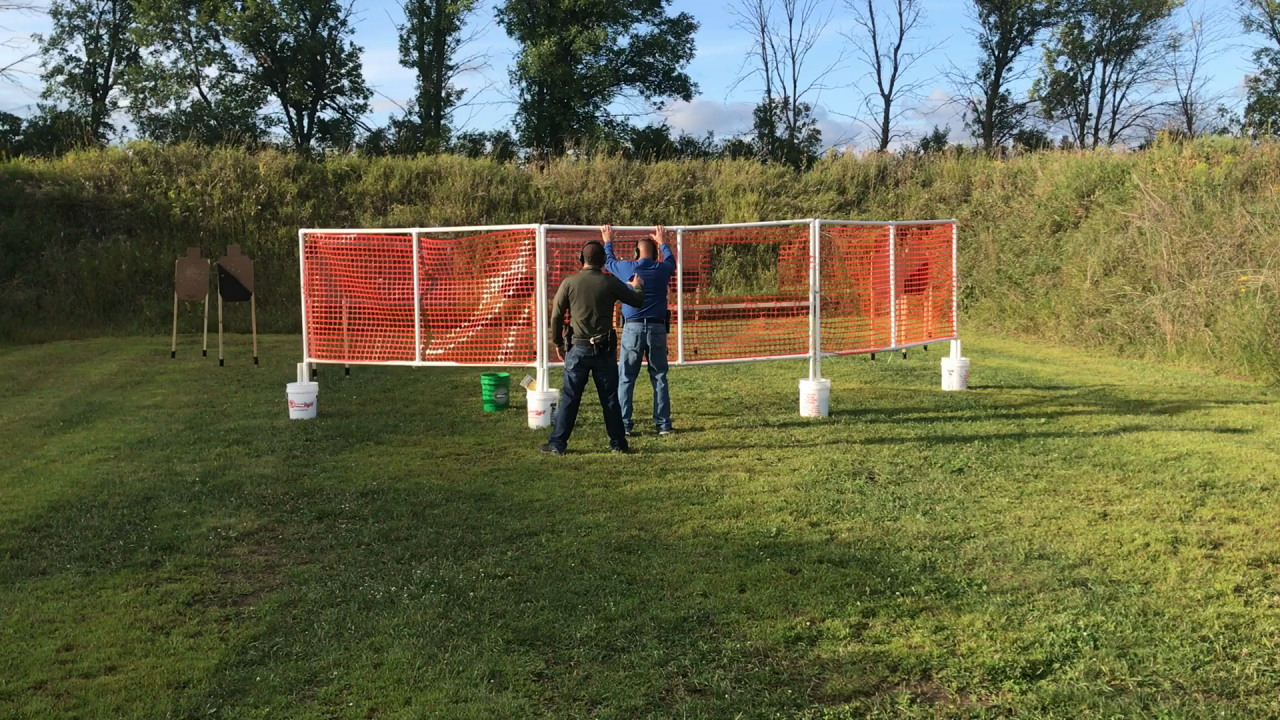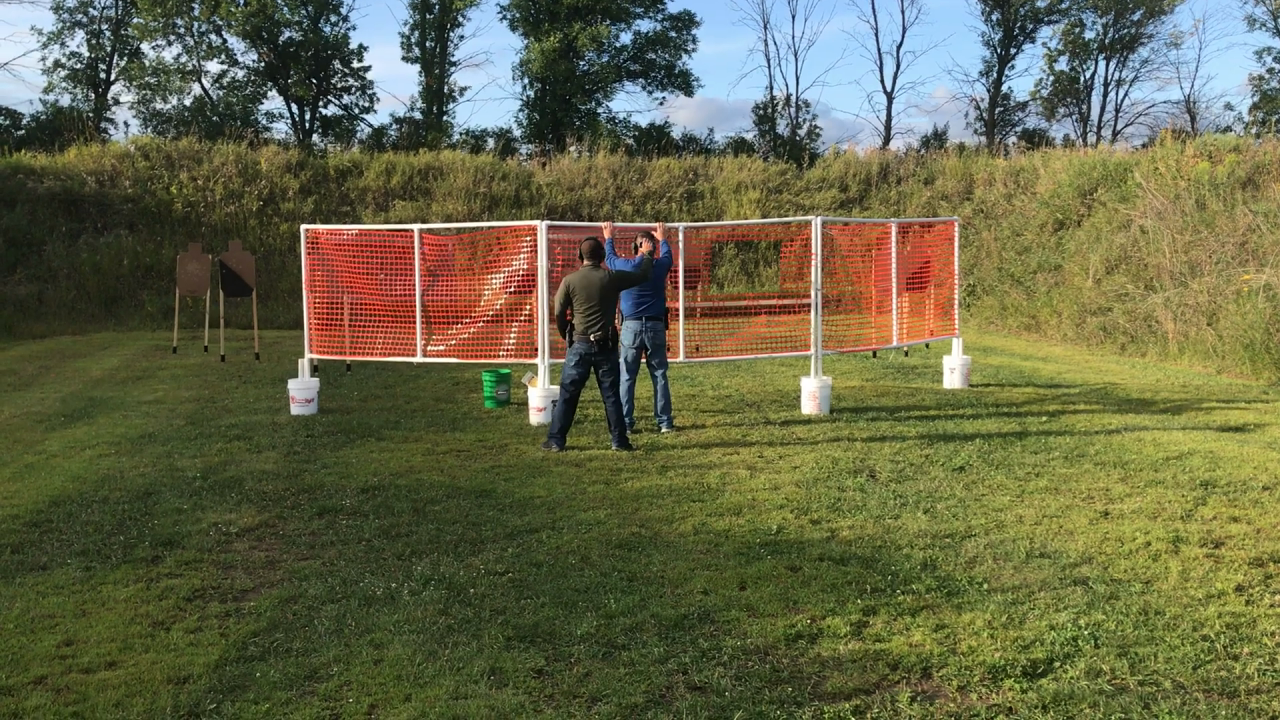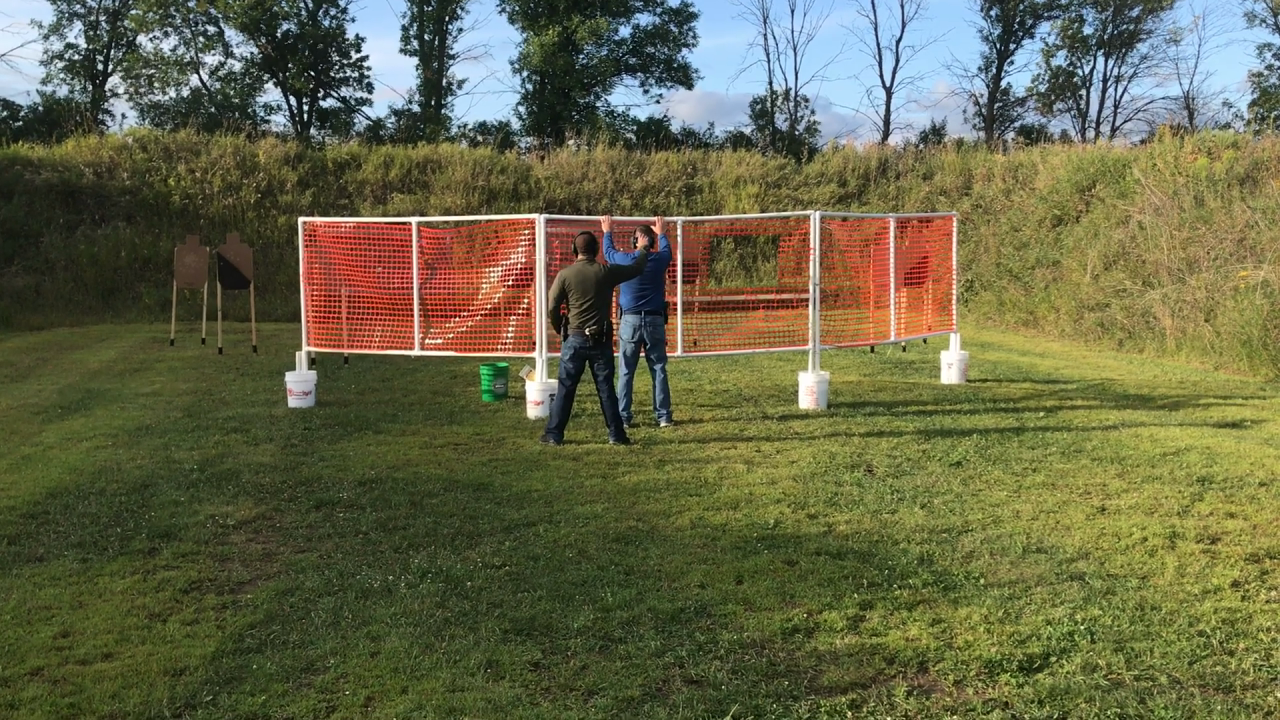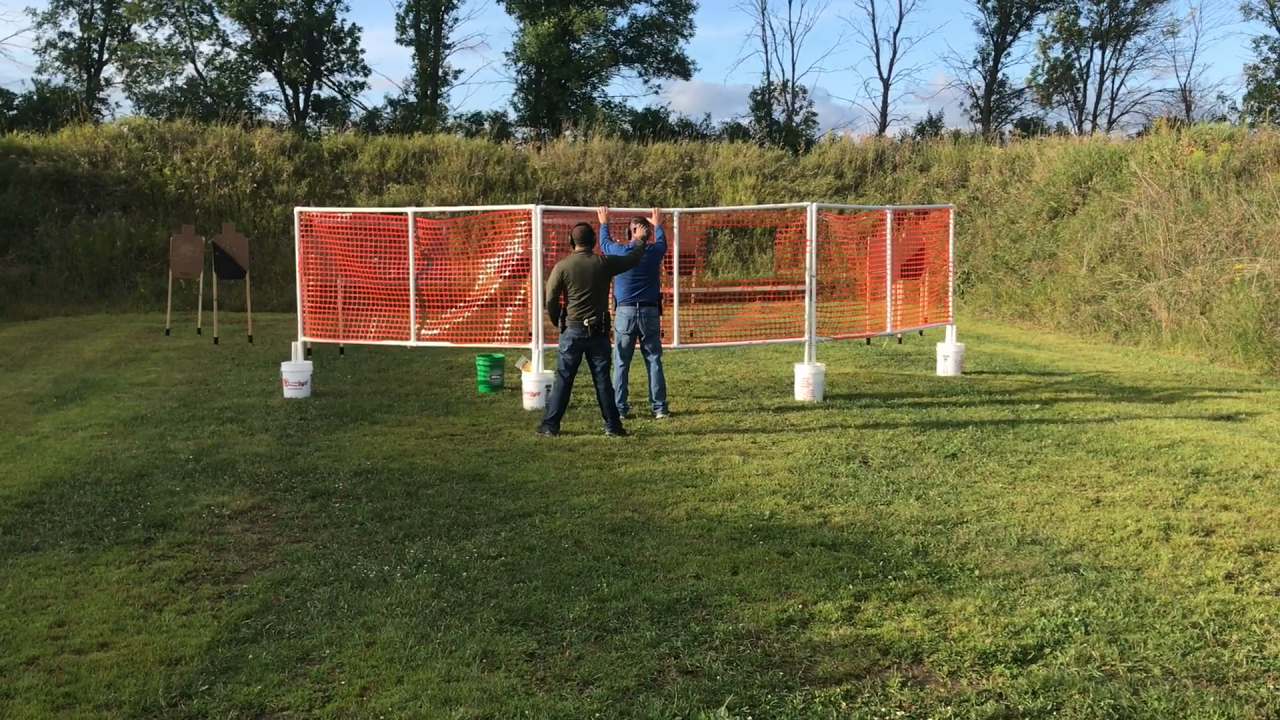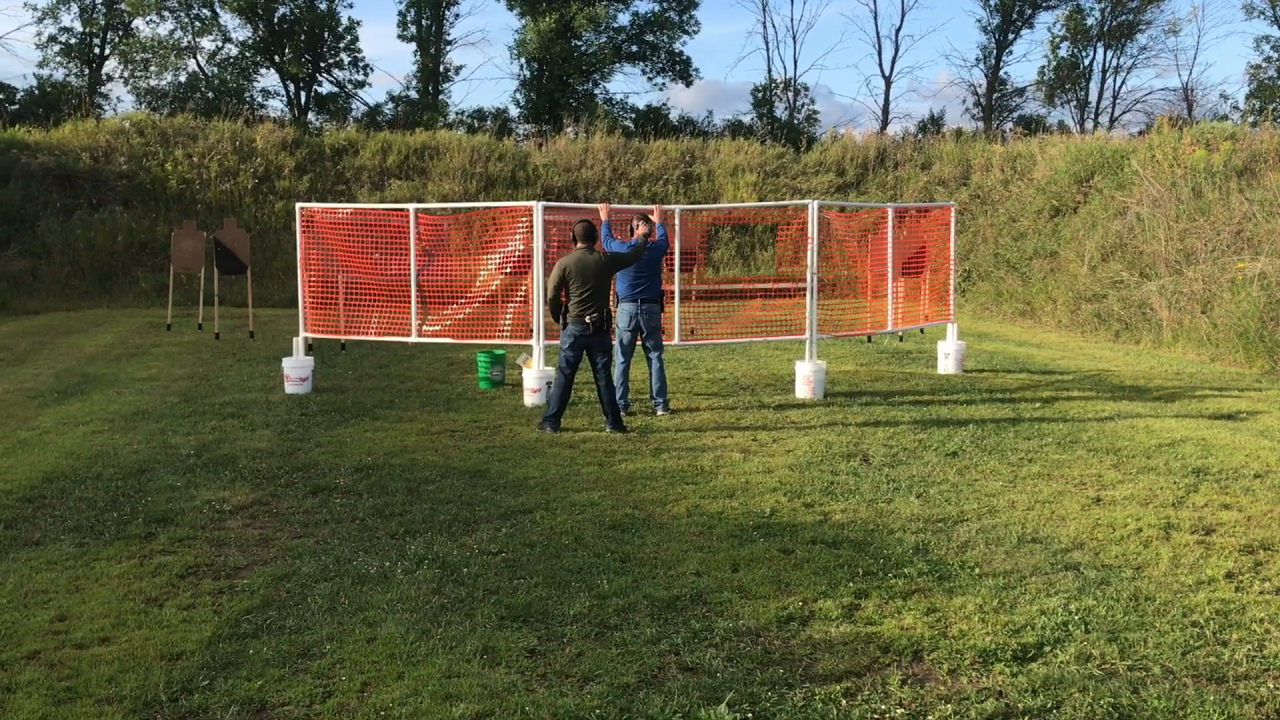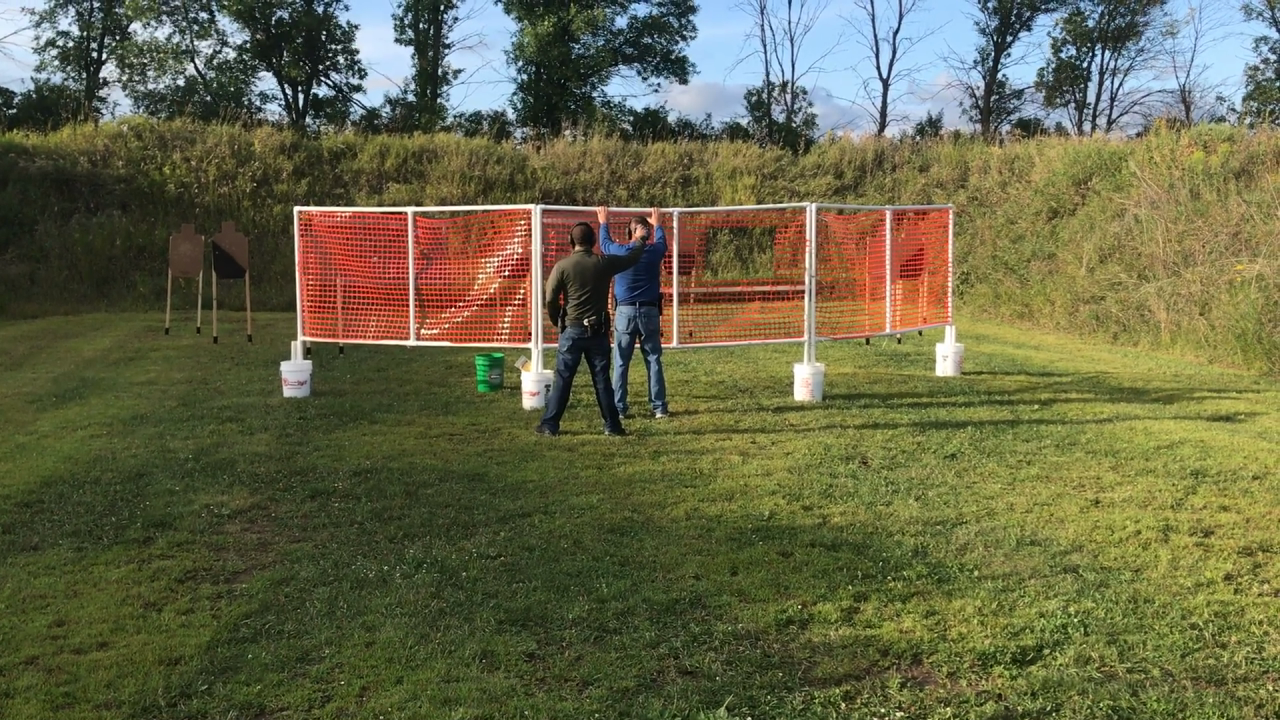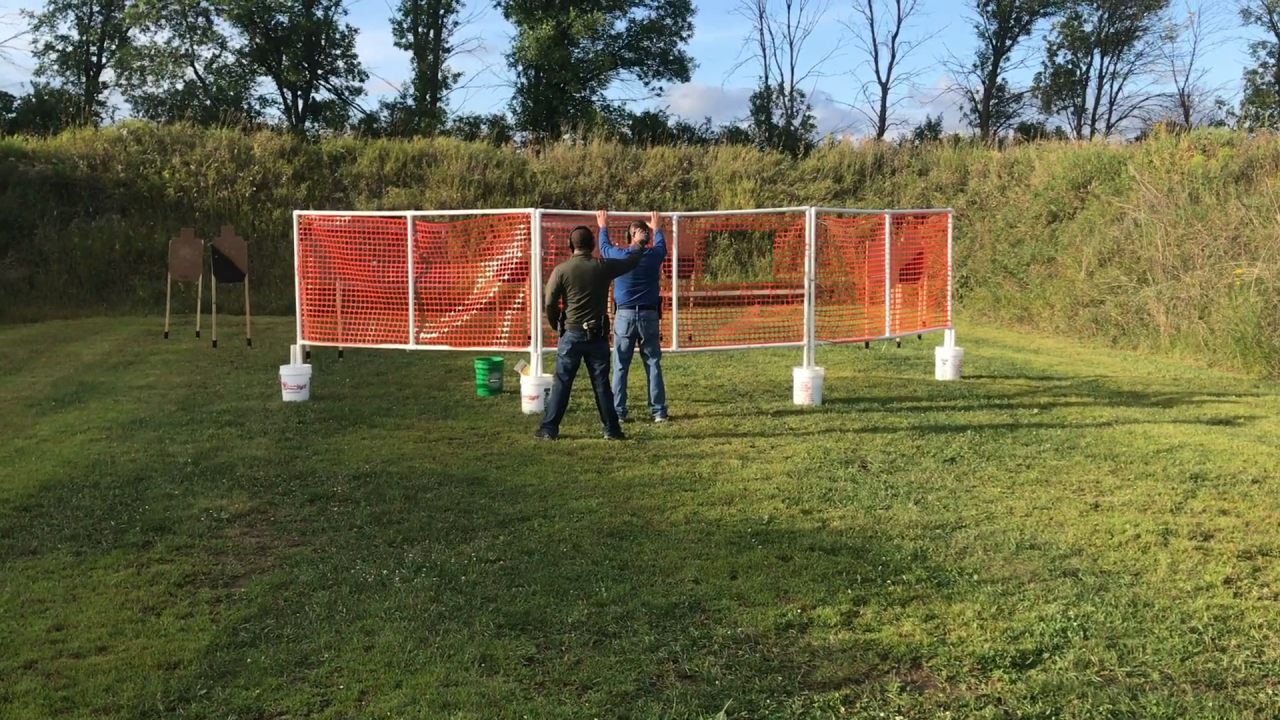
dt=0.7s
person 1, frame 1
left shoulder: (569, 283)
right shoulder: (610, 282)
left elbow: (556, 316)
right elbow: (637, 301)
left wrist: (558, 343)
right wrist: (638, 287)
left hip: (578, 348)
right hip: (604, 349)
left knee: (569, 398)
right knee: (610, 398)
left ankle: (557, 443)
right ankle: (618, 443)
person 1, frame 2
left shoulder: (570, 280)
right shoulder: (612, 277)
left elbow: (559, 313)
right elbow: (643, 275)
left wrist: (567, 336)
right wrist: (647, 254)
left hip: (579, 345)
right hip: (606, 346)
left knee: (568, 395)
right knee: (611, 395)
left ankle: (556, 440)
right ankle: (619, 440)
person 1, frame 3
left shoulder: (565, 274)
right shoulder: (606, 272)
left elbow: (552, 307)
right elbow: (637, 268)
left wrist: (560, 330)
right wrist: (644, 249)
left hip: (574, 339)
right hip: (601, 339)
left knee: (565, 389)
right knee: (606, 389)
left ankle: (554, 434)
right ankle: (616, 434)
person 1, frame 4
left shoulder: (562, 266)
right shoulder: (605, 263)
left elbow: (550, 299)
right elbow: (634, 258)
left wrist: (558, 322)
right wrist: (641, 241)
left hip: (572, 330)
right hip: (598, 331)
left knee: (563, 380)
right knee: (603, 380)
left ankle: (550, 425)
right ankle: (612, 426)
person 1, frame 5
left shoulder: (564, 263)
right shoulder: (606, 260)
left elbow: (551, 296)
right elbow: (635, 254)
left wrist: (559, 319)
right wrist: (643, 237)
left hip: (573, 327)
right hip: (600, 328)
left knee: (563, 377)
right knee: (603, 377)
left ankle: (551, 422)
right ankle: (613, 422)
person 1, frame 6
left shoulder: (562, 266)
right shoulder: (605, 263)
left elbow: (550, 299)
right elbow: (633, 257)
left wrist: (558, 321)
right wrist: (640, 241)
left hip: (572, 330)
right hip: (598, 331)
left knee: (562, 380)
right knee: (602, 380)
left ankle: (550, 425)
right ankle: (612, 426)
person 1, frame 7
left shoulder: (561, 269)
right shoulder: (603, 266)
left elbow: (549, 303)
right elbow: (632, 261)
left wrist: (557, 325)
right wrist: (639, 244)
left hip: (571, 334)
right hip: (597, 334)
left knee: (561, 383)
right knee: (601, 384)
left ankle: (549, 429)
right ankle: (611, 429)
person 2, frame 1
left shoulder: (626, 268)
right shoulder: (662, 269)
left elbow: (609, 261)
right elbow: (670, 260)
left wrist: (607, 242)
right wrist: (662, 242)
left hip: (633, 328)
right hip: (657, 327)
left knee: (626, 379)
right knee: (659, 377)
left ankle: (624, 424)
right ankle: (663, 424)
person 2, frame 2
left shoulder: (624, 266)
right shoulder: (660, 265)
left elbow: (609, 257)
right elbow: (667, 255)
left wrist: (608, 239)
right wrist: (662, 238)
left hip: (631, 326)
right hip: (655, 325)
left knee: (627, 377)
right knee: (659, 375)
left ankle: (625, 422)
right ankle: (664, 422)
person 2, frame 3
left shoulder: (624, 259)
right shoulder: (660, 259)
left elbow: (608, 251)
right elbow: (666, 249)
left wrist: (607, 232)
right wrist: (661, 233)
left hip: (631, 320)
right hip: (655, 319)
left knee: (626, 372)
right knee: (659, 369)
left ankle: (623, 416)
right ankle: (663, 416)
person 2, frame 4
left shoulder: (619, 251)
right shoulder: (654, 251)
left elbow: (604, 242)
right elbow: (662, 241)
left wrist: (603, 223)
right wrist: (657, 224)
left hip: (625, 312)
right hip: (649, 312)
left knee: (621, 363)
right knee: (654, 361)
left ankle: (619, 408)
right ankle: (659, 407)
person 2, frame 5
left shoulder: (621, 248)
right shoulder: (657, 248)
left elbow: (606, 240)
right elbow: (664, 238)
left wrist: (605, 220)
right wrist: (659, 221)
left hip: (627, 308)
right hip: (651, 308)
left knee: (622, 360)
right knee: (655, 358)
left ankle: (620, 405)
right ankle: (660, 404)
person 2, frame 6
left shoulder: (620, 252)
right shoulder: (655, 251)
left elbow: (605, 242)
right elbow: (662, 241)
left wrist: (603, 223)
right wrist: (657, 224)
left hip: (625, 311)
right hip: (649, 311)
left knee: (621, 363)
right knee: (654, 361)
left ankle: (619, 408)
right ankle: (659, 407)
person 2, frame 7
left shoulder: (619, 256)
right shoulder: (654, 255)
left elbow: (604, 246)
right elbow: (661, 245)
left wrist: (602, 227)
right wrist: (657, 228)
left hip: (624, 315)
right hip: (649, 315)
left knee: (620, 367)
right knee: (653, 365)
left ankle: (618, 412)
right ankle: (658, 411)
